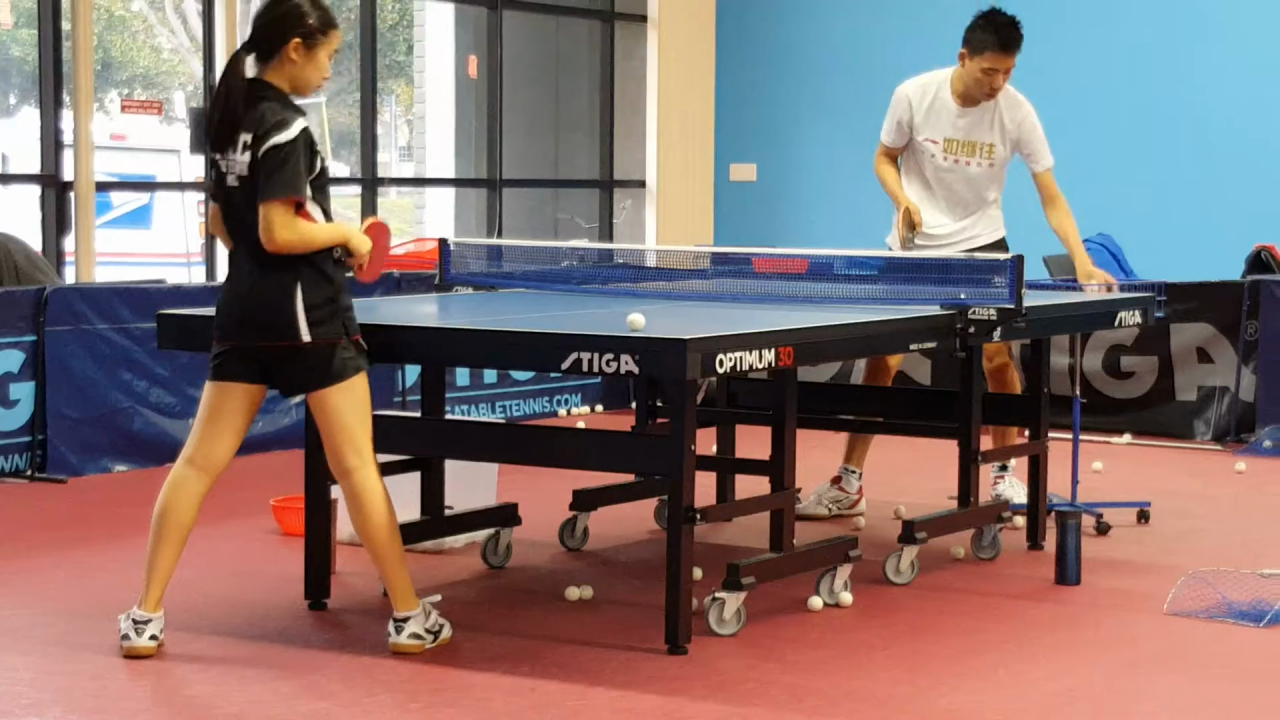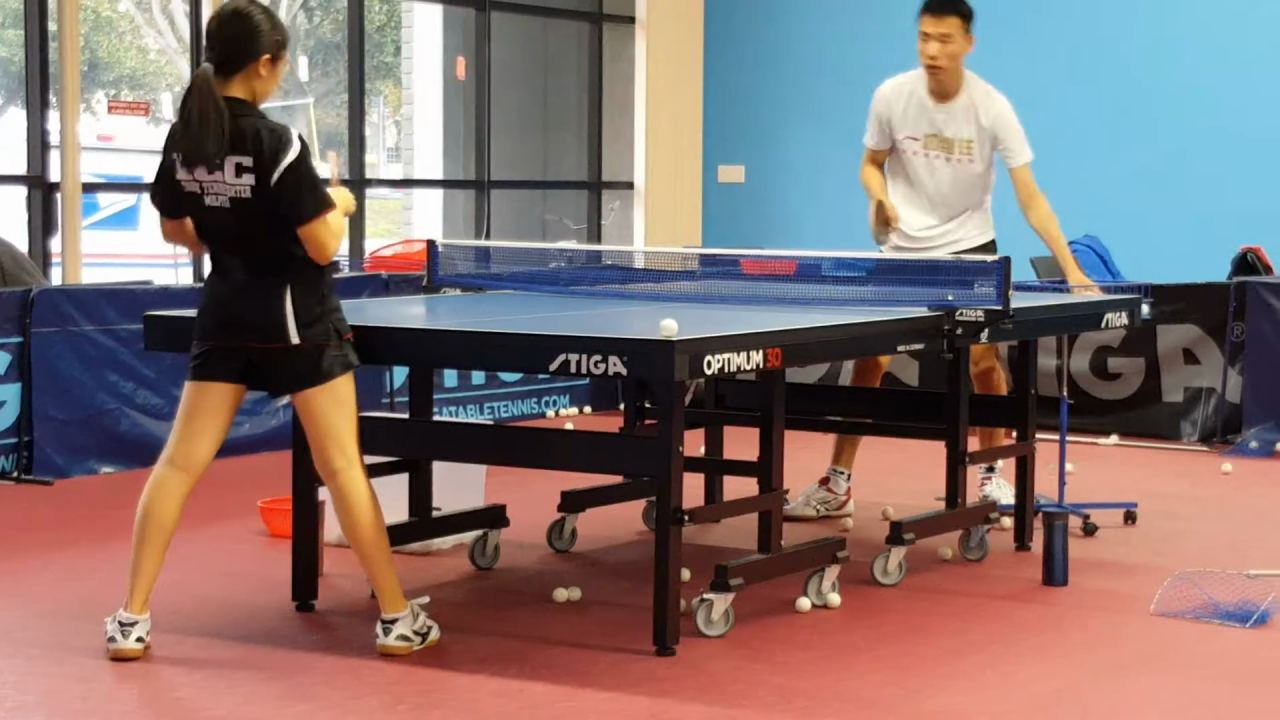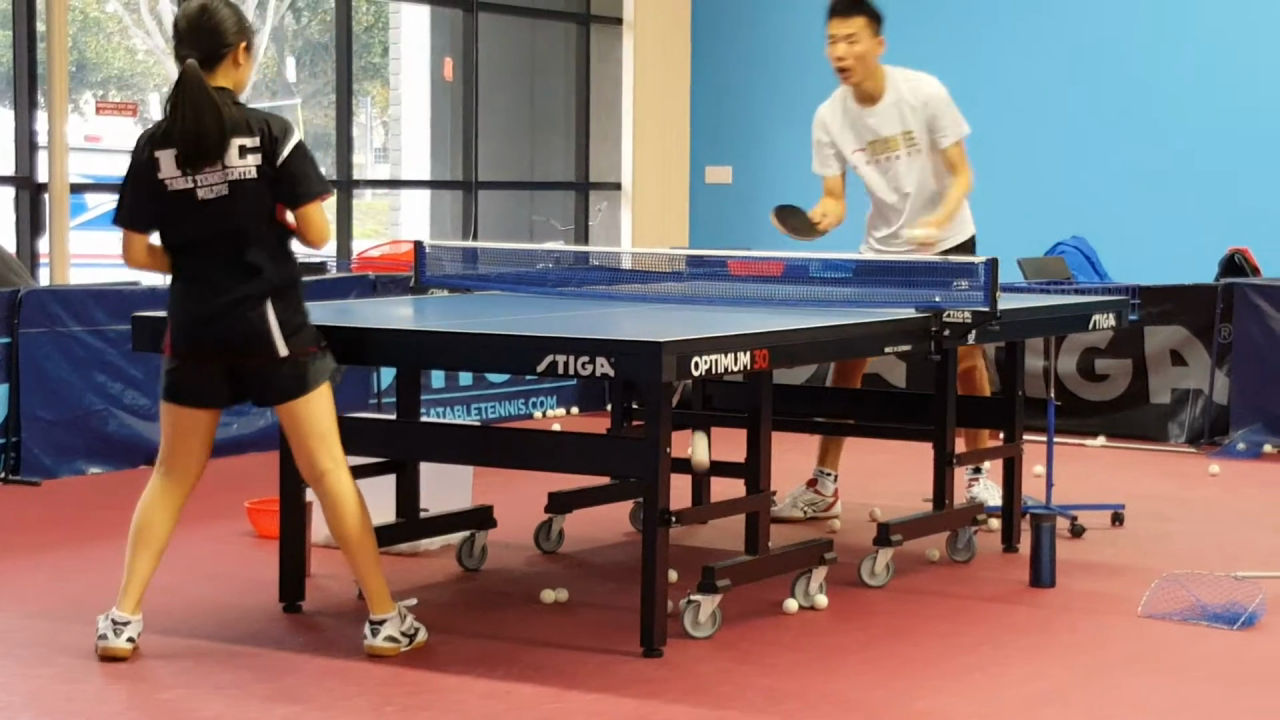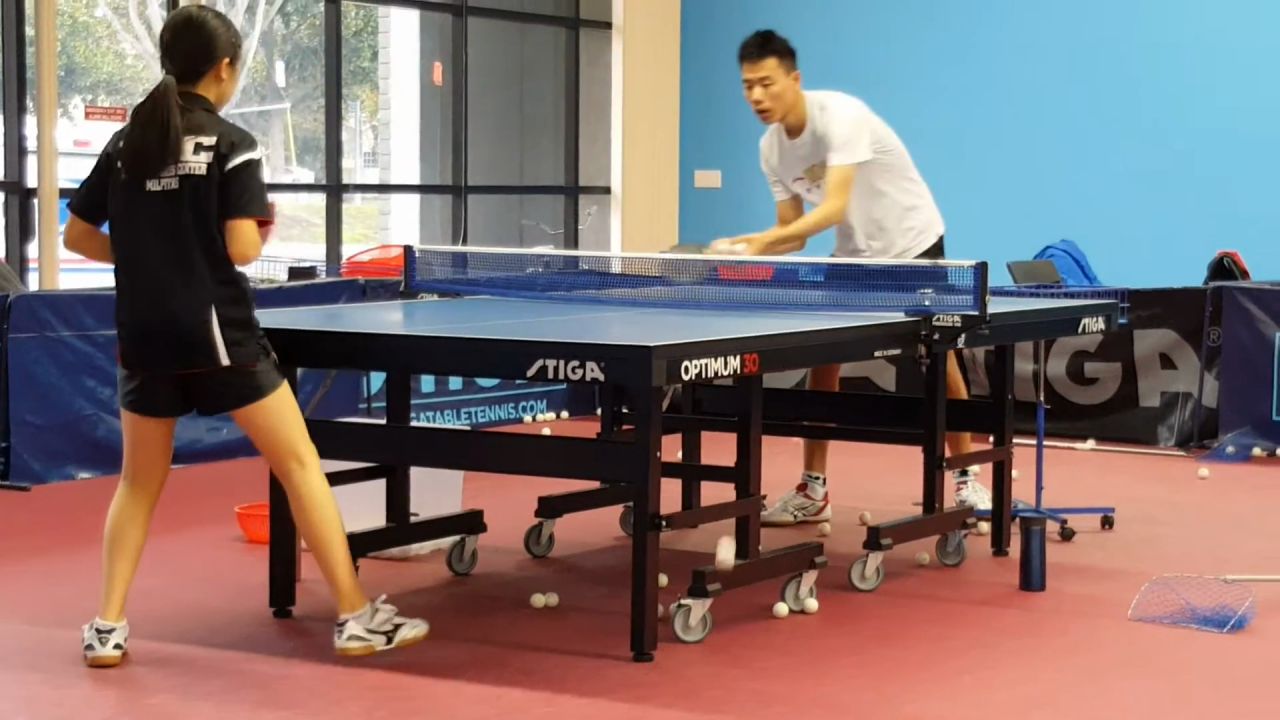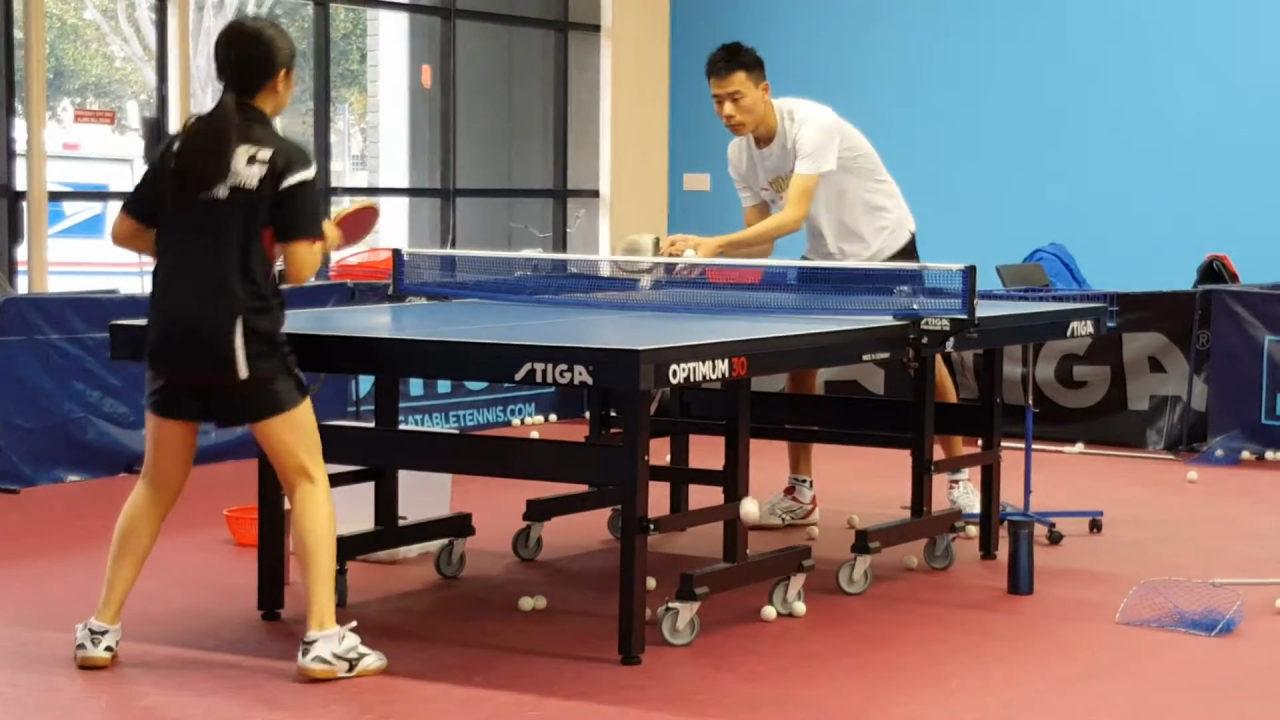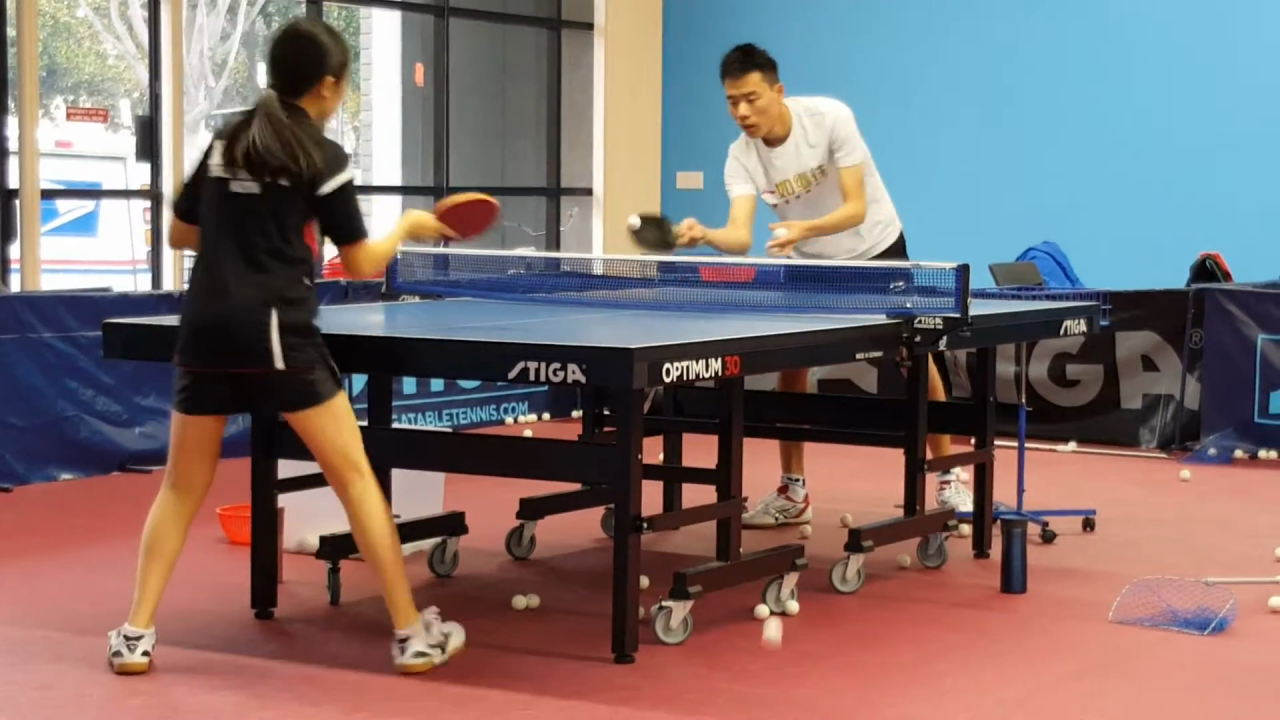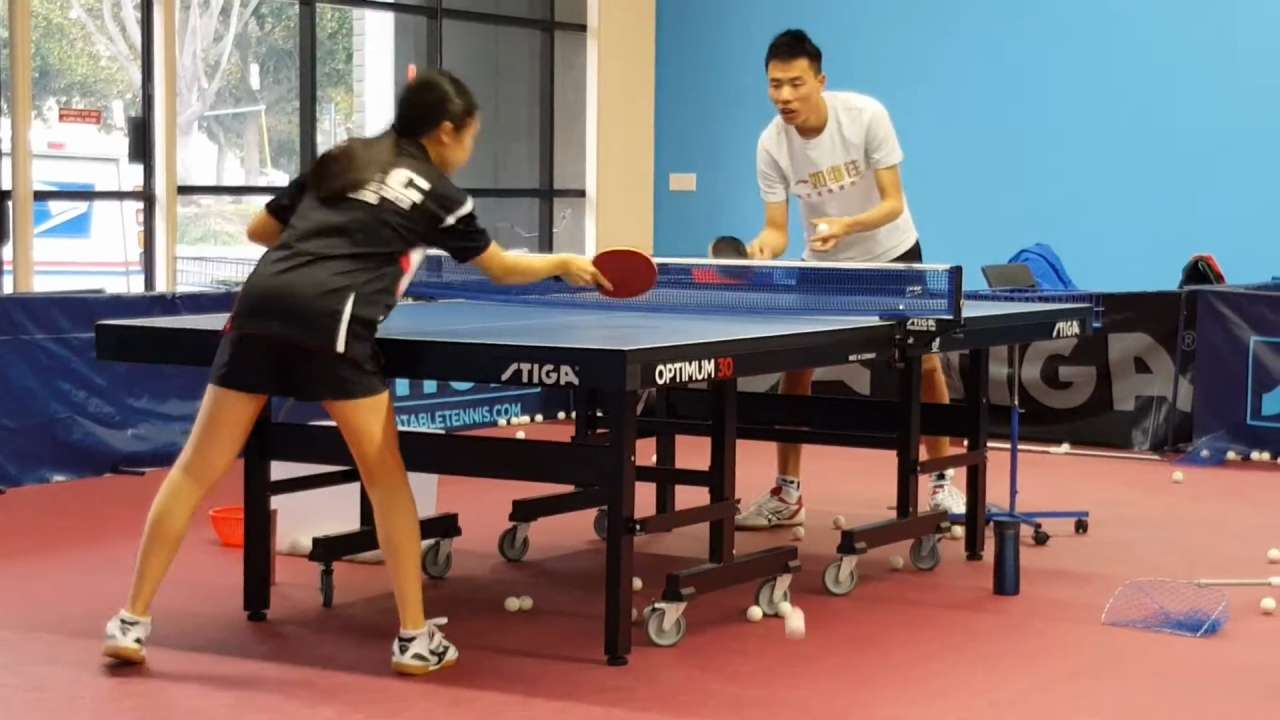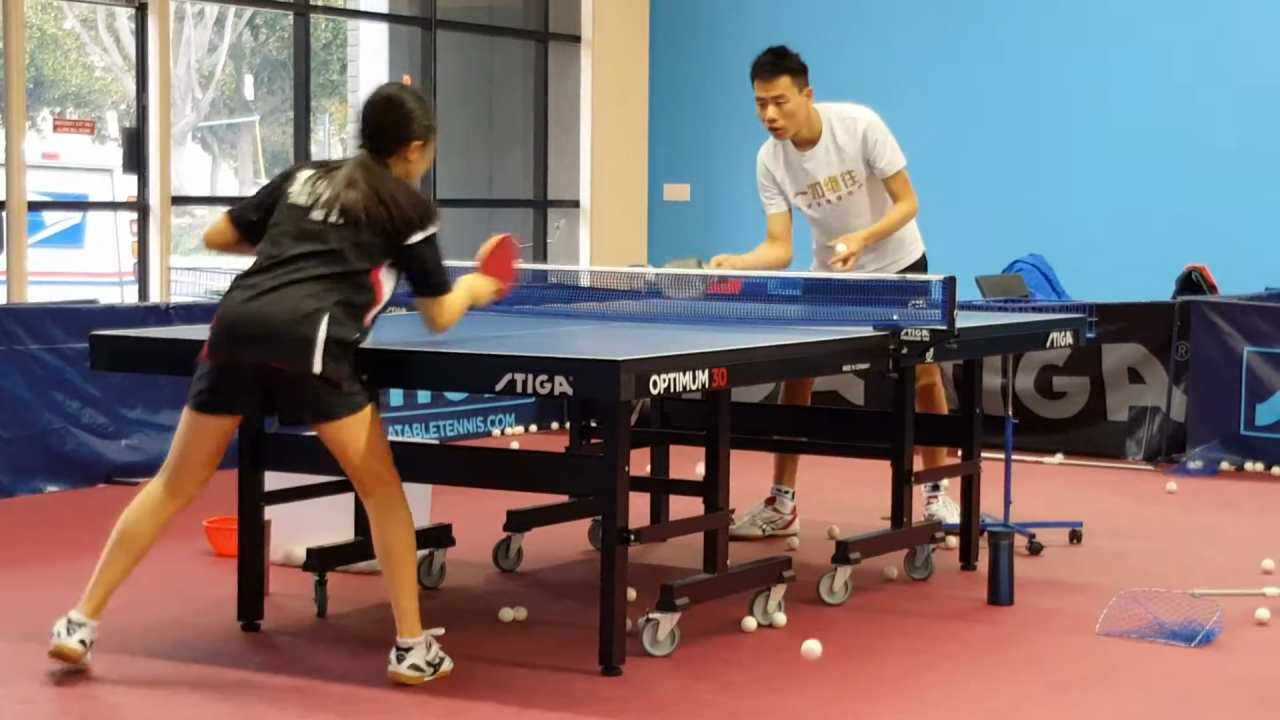
dt=0.3s
person 1, frame 1
left shoulder: (230, 118)
right shoulder: (285, 125)
right elbow: (280, 235)
right wrist: (348, 235)
left hip: (242, 312)
right hip: (307, 314)
left knee: (199, 462)
right knee: (355, 465)
left ankle: (144, 616)
right ankle: (409, 616)
person 1, frame 2
left shoulder: (184, 139)
right shoulder: (276, 142)
left elbow: (176, 230)
right elbow: (324, 247)
right wrist: (338, 205)
left hip: (223, 315)
right hip: (296, 317)
left knee: (178, 463)
right knee: (341, 467)
left ankle: (130, 620)
right ankle: (397, 618)
person 1, frame 3
left shoulder: (154, 144)
right shoulder: (270, 132)
left elbow: (137, 253)
right elbow: (316, 231)
left hip: (195, 330)
right hip: (271, 324)
left knee: (172, 477)
right knee: (328, 471)
left ankle: (122, 619)
right ankle: (385, 619)
person 1, frame 4
left shoulder: (125, 141)
right shoulder: (231, 143)
left elbow: (78, 237)
right elbow: (242, 250)
right wrist: (255, 226)
left hip: (143, 334)
right hip: (216, 329)
left knee: (139, 483)
right knee: (301, 467)
left ankle: (107, 627)
right ankle: (356, 615)
person 1, frame 5
left shoulder: (181, 145)
right shoulder: (285, 158)
left elbow: (126, 233)
right elbow: (300, 268)
right wrist: (326, 240)
left hip: (173, 335)
right hip: (242, 338)
left knee: (157, 484)
right knee: (308, 481)
left ankle: (100, 627)
right ankle: (324, 637)
person 1, frame 6
left shoulder: (225, 142)
right shoulder: (322, 157)
left elbow: (180, 235)
right elbow: (360, 266)
right wrist: (407, 227)
left hip: (205, 330)
right hip: (276, 329)
left knee: (181, 486)
right knee: (353, 477)
left ankle: (136, 633)
right ankle: (411, 631)
person 1, frame 7
left shoulder: (342, 159)
right shoulder: (437, 193)
left elbow: (260, 228)
right elbow: (499, 268)
right wrist: (564, 263)
left hip: (262, 305)
right hip: (332, 320)
left knee: (197, 467)
right knee: (385, 477)
left ankle: (130, 619)
right ankle: (416, 635)
person 1, frame 8
left shoulder: (300, 178)
right shoulder: (408, 211)
left elbow: (216, 236)
right elbow: (440, 318)
right wrist: (475, 286)
left hip: (237, 328)
right hip: (308, 344)
left knee: (175, 484)
right knee: (381, 489)
left ankle: (79, 623)
right ankle: (412, 646)
person 2, frame 1
left shoulder: (1018, 113)
right shoulder: (912, 95)
left elbow: (1051, 198)
right elbow: (884, 158)
left wrist: (1083, 261)
right wrist: (902, 200)
left hip: (981, 244)
right hip: (914, 247)
left knee: (998, 355)
right knee: (881, 359)
left ankle: (1004, 472)
right ankle: (849, 482)
person 2, frame 2
left shoulder: (992, 108)
right shoulder: (891, 96)
left elbow: (1030, 198)
left wrist: (1070, 268)
right wrist: (881, 200)
left hip: (969, 246)
right hip: (902, 249)
left knee: (984, 360)
right knee: (869, 362)
left ankle: (991, 475)
right ankle: (837, 483)
person 2, frame 3
left shoulder: (924, 91)
right shoulder: (827, 118)
left elbow: (960, 175)
right elbow: (834, 201)
left wrist: (938, 223)
right wrist: (823, 216)
left hip: (947, 244)
right hip: (881, 252)
left knee: (966, 358)
right knee: (847, 361)
left ankle: (978, 475)
right ankle: (824, 485)
person 2, frame 4
left shoulder: (841, 114)
right shoulder: (770, 148)
left elbow: (836, 207)
right elbow: (791, 234)
left wrist: (763, 240)
right wrist: (750, 243)
left hip: (913, 245)
right hip: (853, 256)
left knee: (940, 361)
right knee: (822, 362)
left ankle: (965, 477)
right ankle: (813, 488)
person 2, frame 5
left shoulder: (811, 122)
right shoulder: (739, 155)
left elbow: (795, 216)
right elbow: (759, 242)
left wrist: (716, 244)
right wrist: (699, 246)
left hip: (887, 246)
right hip: (826, 258)
right knee: (800, 363)
left ankle: (959, 477)
right ankle: (800, 492)
person 2, frame 6
left shoulder: (831, 117)
right shoulder: (742, 156)
left elbow: (856, 208)
right elbow: (741, 233)
left wrist: (802, 229)
right wrist: (704, 234)
left hip: (876, 247)
right hip: (812, 263)
right knee: (791, 363)
left ankle: (947, 476)
right ankle: (793, 490)
person 2, frame 7
left shoulder: (866, 114)
right shoulder: (771, 145)
left elbow: (893, 202)
right elbow: (777, 230)
left wrist: (846, 225)
right wrist: (761, 247)
left hip: (891, 253)
right hip: (824, 263)
left knee: (925, 365)
right knee: (796, 367)
left ankle: (942, 481)
right ankle: (787, 493)
person 2, frame 8
left shoulder: (861, 124)
right shoulder: (770, 160)
left elbow: (907, 204)
right elbow: (780, 248)
left wrist: (861, 240)
right wrist: (735, 262)
left hip: (897, 265)
right hip: (829, 275)
left knee: (925, 377)
right knee: (796, 376)
left ankle: (937, 492)
right ankle: (782, 503)
